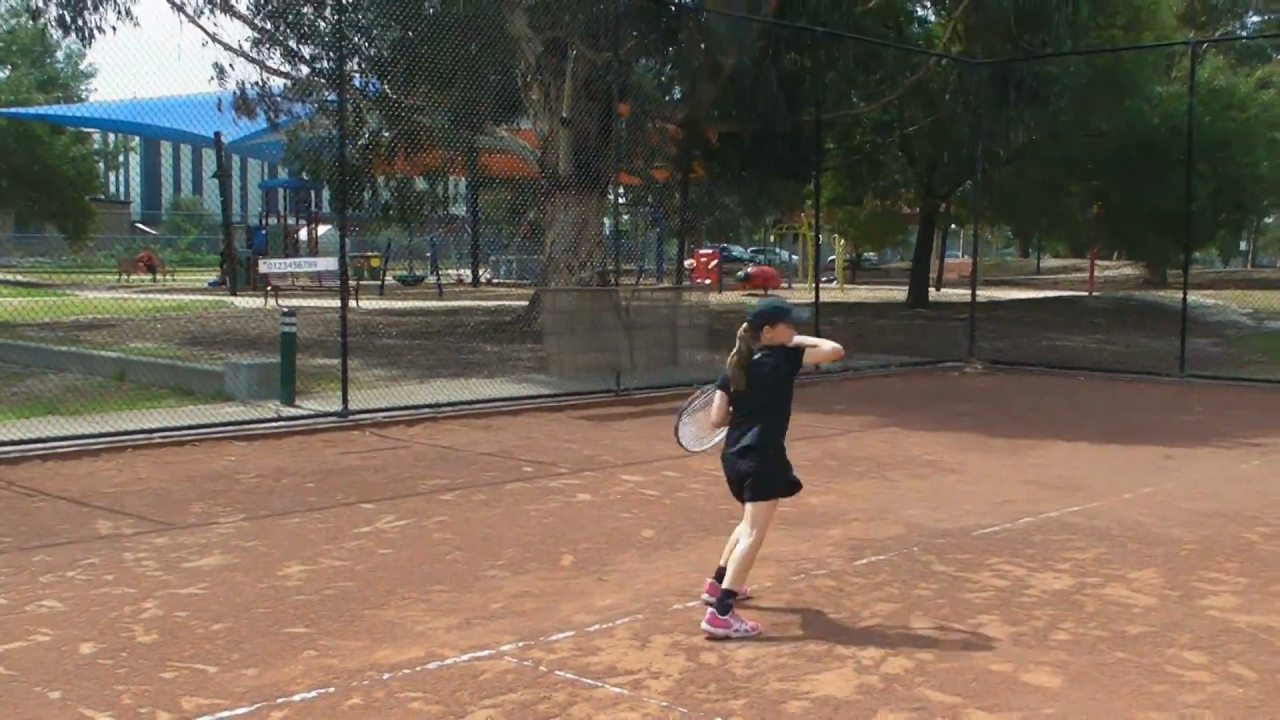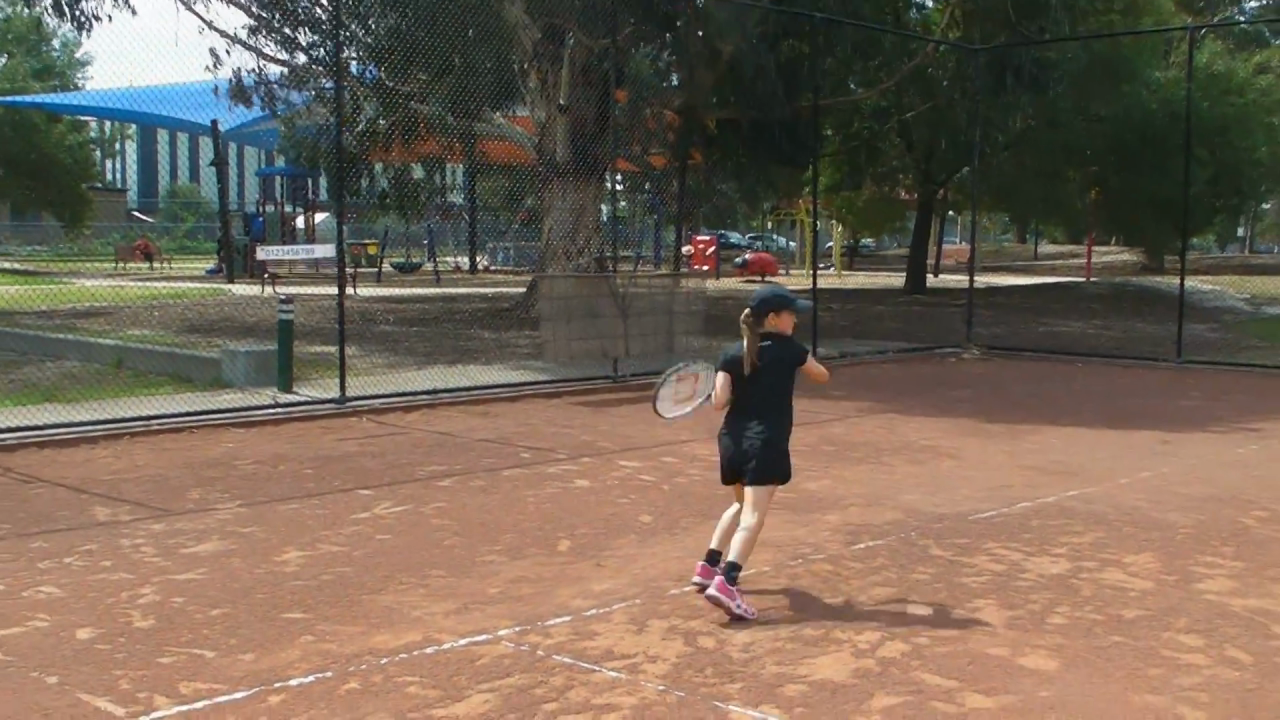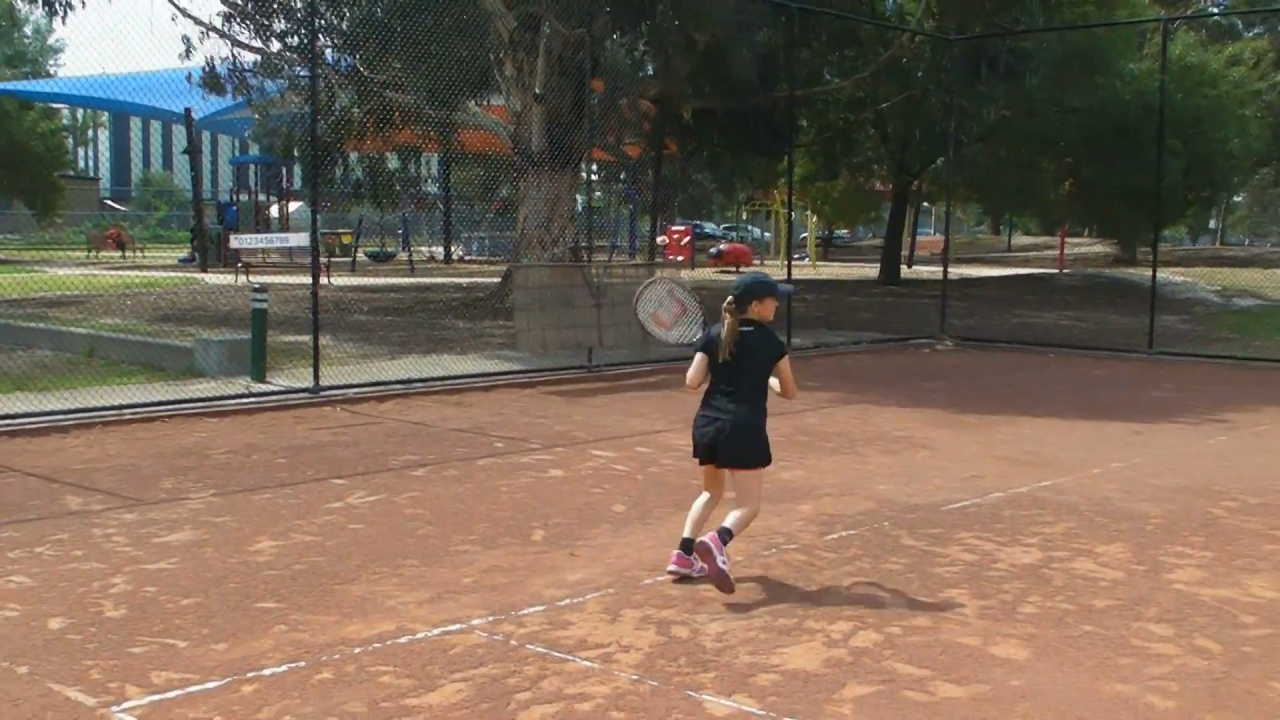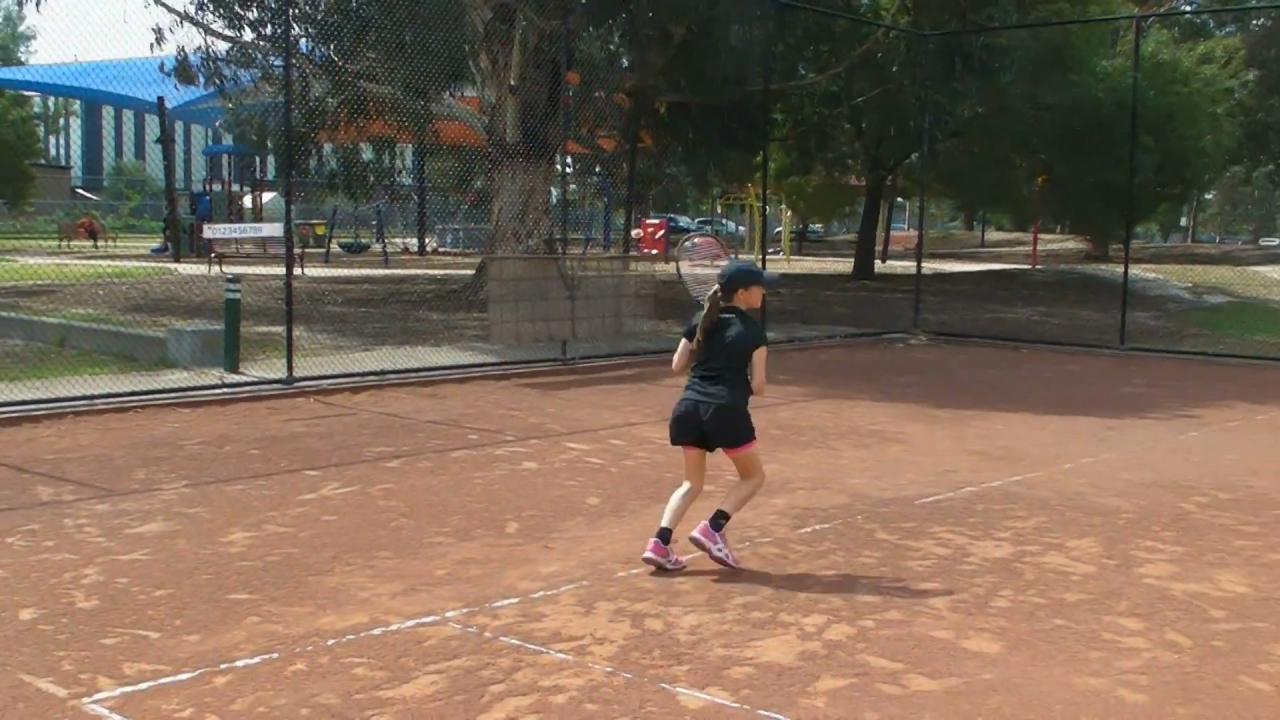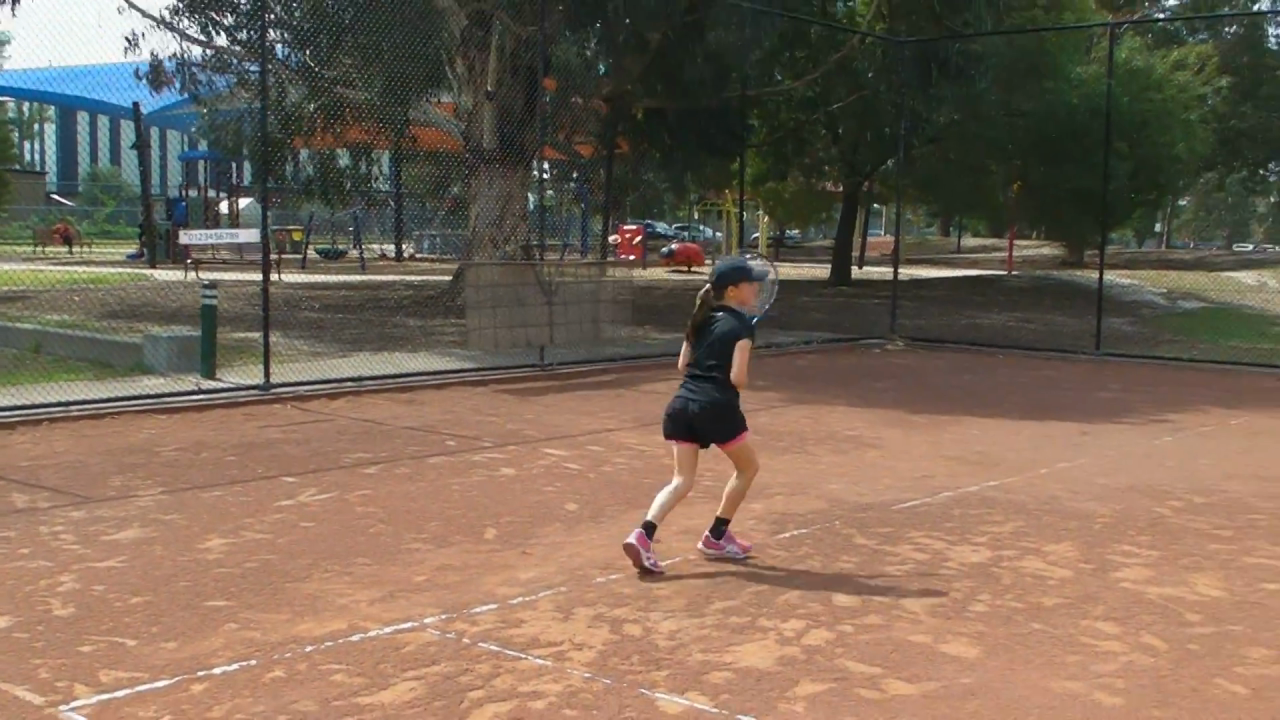
dt=0.1s
person 1, frame 1
left shoulder: (734, 367)
right shoulder: (786, 356)
left elbow: (717, 419)
right elbow: (835, 351)
right wrist: (801, 341)
left hip: (734, 456)
right hip: (762, 457)
left knee: (752, 521)
right knee: (752, 537)
left ankle: (719, 583)
right ankle: (721, 613)
person 1, frame 2
left shoulder: (732, 354)
right shoulder: (791, 350)
left elbow: (718, 401)
right elbow: (822, 376)
left hip: (733, 441)
right hip: (767, 444)
left knee: (741, 506)
right knee: (753, 521)
left ankle: (708, 566)
right ankle: (725, 582)
person 1, frame 3
left shoulder: (712, 335)
right shoulder: (771, 341)
left elbow: (692, 381)
right elbow: (790, 392)
left hip: (707, 422)
right hip: (744, 425)
left knee: (711, 491)
right knee: (748, 505)
left ankle: (683, 556)
right ankle: (716, 542)
person 1, frame 4
left shoulder: (701, 321)
right shoulder: (752, 331)
left elbow: (678, 366)
right elbow: (758, 387)
left hip: (690, 406)
right hip: (727, 410)
left knee: (691, 483)
right knee: (752, 480)
left ankle: (659, 545)
right ankle: (711, 529)
person 1, frame 5
left shoulder: (697, 320)
right shoulder: (741, 326)
right elbow: (738, 378)
left hip: (683, 404)
right hip: (717, 407)
left knee: (683, 480)
right knee: (748, 468)
left ankle: (643, 536)
right ankle: (716, 537)
